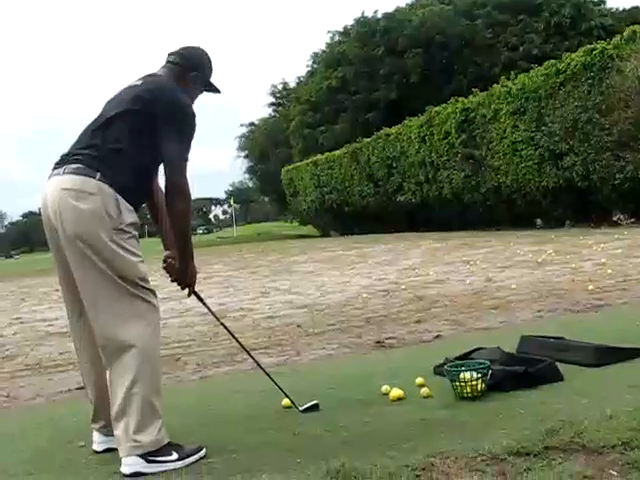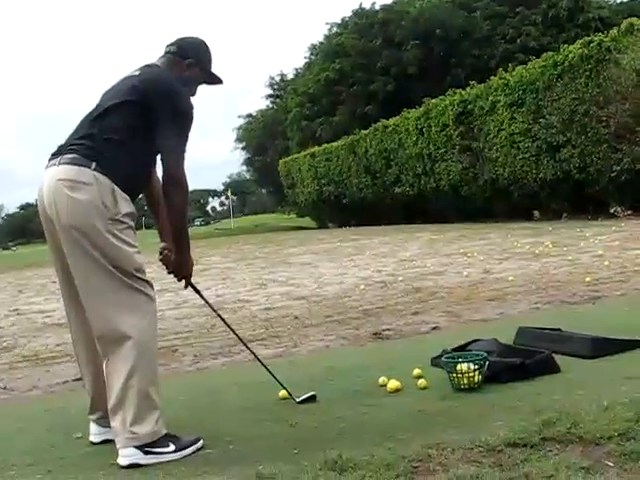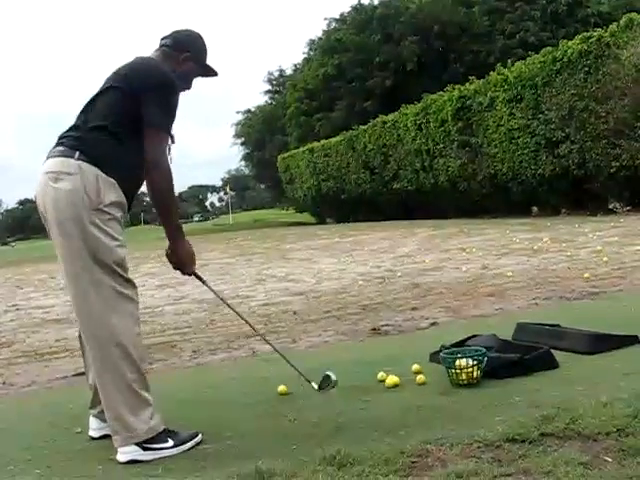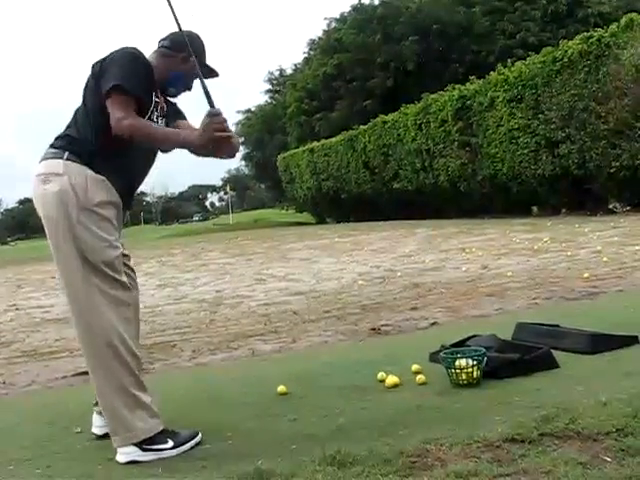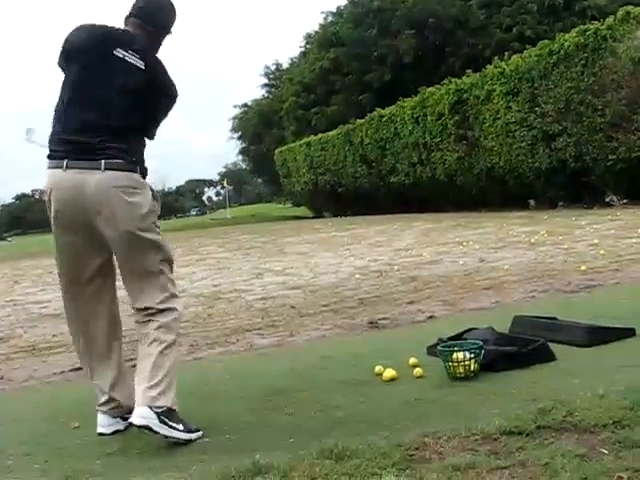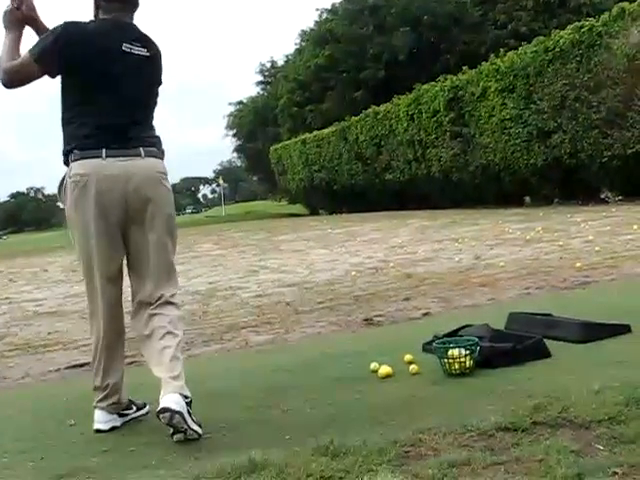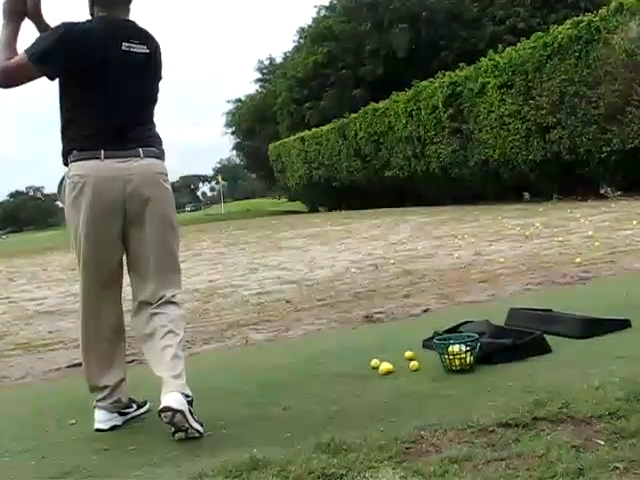
dt=0.5s
person 1, frame 1
left shoulder: (138, 93)
right shoulder: (175, 104)
left elbow: (148, 181)
right elbow: (176, 190)
left wrist: (169, 248)
right wrist: (185, 258)
left hip: (60, 193)
right hip: (91, 199)
left knee: (94, 321)
right knee: (133, 318)
left ankle: (109, 426)
person 1, frame 2
left shoulder: (137, 84)
right shoulder: (171, 93)
left elbow: (148, 172)
right elbow: (174, 180)
left wrist: (166, 240)
right wrist: (182, 249)
left hip: (57, 184)
right hip: (87, 189)
left knee: (91, 312)
right knee: (130, 309)
left ankle: (107, 417)
right ankle: (139, 436)
person 1, frame 3
left shoulder: (138, 78)
right shoulder: (158, 80)
left elbow: (146, 166)
right elbow: (156, 164)
left wrist: (169, 236)
right wrist: (177, 239)
left hip: (65, 182)
right hip: (81, 183)
left knee: (96, 306)
right knee: (111, 305)
left ankle: (107, 411)
right ankle: (137, 434)
person 1, frame 4
left shoulder: (162, 104)
right shoulder: (129, 62)
left elbow: (190, 136)
right elbow: (123, 124)
left wrist: (217, 139)
right wrist: (205, 143)
left hip: (87, 191)
right hip: (71, 182)
left knee: (114, 302)
right knee: (107, 306)
left ankle: (111, 409)
right ankle: (137, 434)
person 1, frame 5
left shoulder: (84, 38)
right shoulder: (160, 82)
left hip: (61, 178)
right hip: (116, 182)
left knee: (88, 302)
right knee: (157, 297)
left ankle: (113, 405)
right ankle: (155, 404)
person 1, frame 6
left shoulder: (75, 36)
right shoulder: (150, 50)
left hip: (91, 172)
right hip: (147, 169)
left knee: (102, 294)
right knee: (157, 291)
left ankle: (110, 402)
right ankle: (173, 392)
person 1, frame 7
left shoulder: (73, 36)
right shoulder: (149, 45)
left hip: (91, 174)
right hip: (146, 170)
left knee: (98, 294)
right knee: (158, 289)
left ankle: (110, 400)
right ankle: (174, 390)
